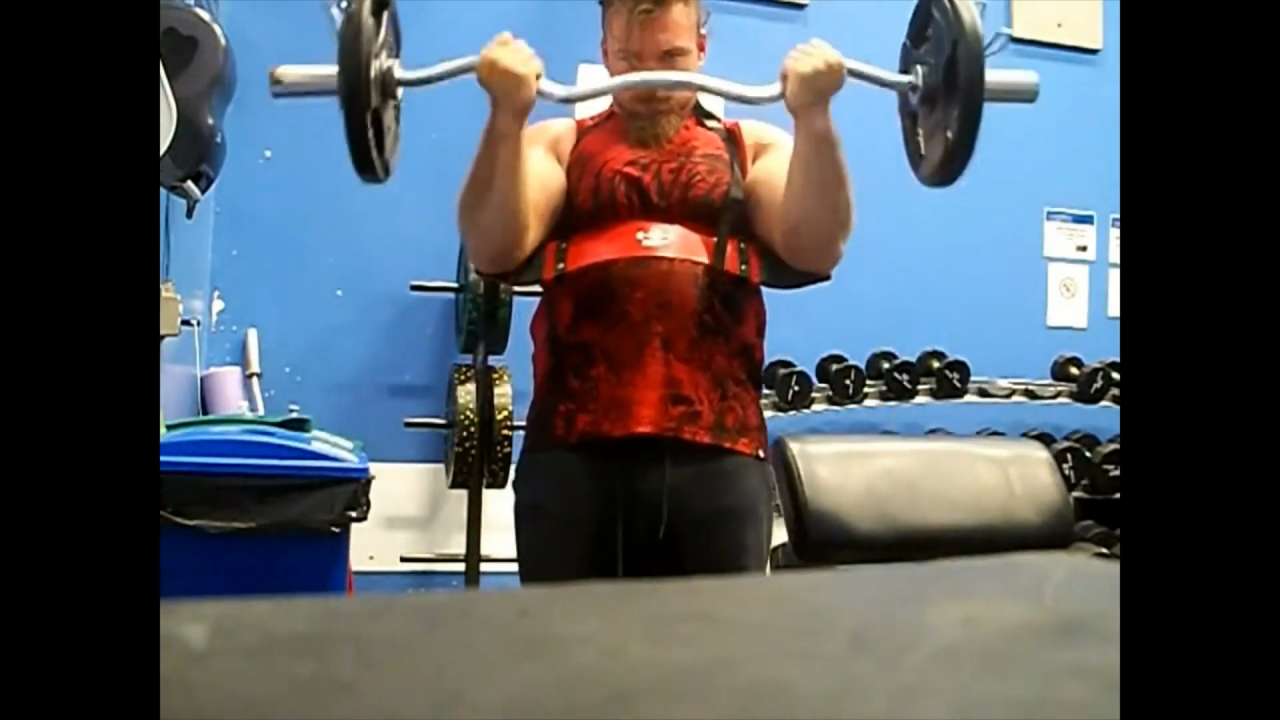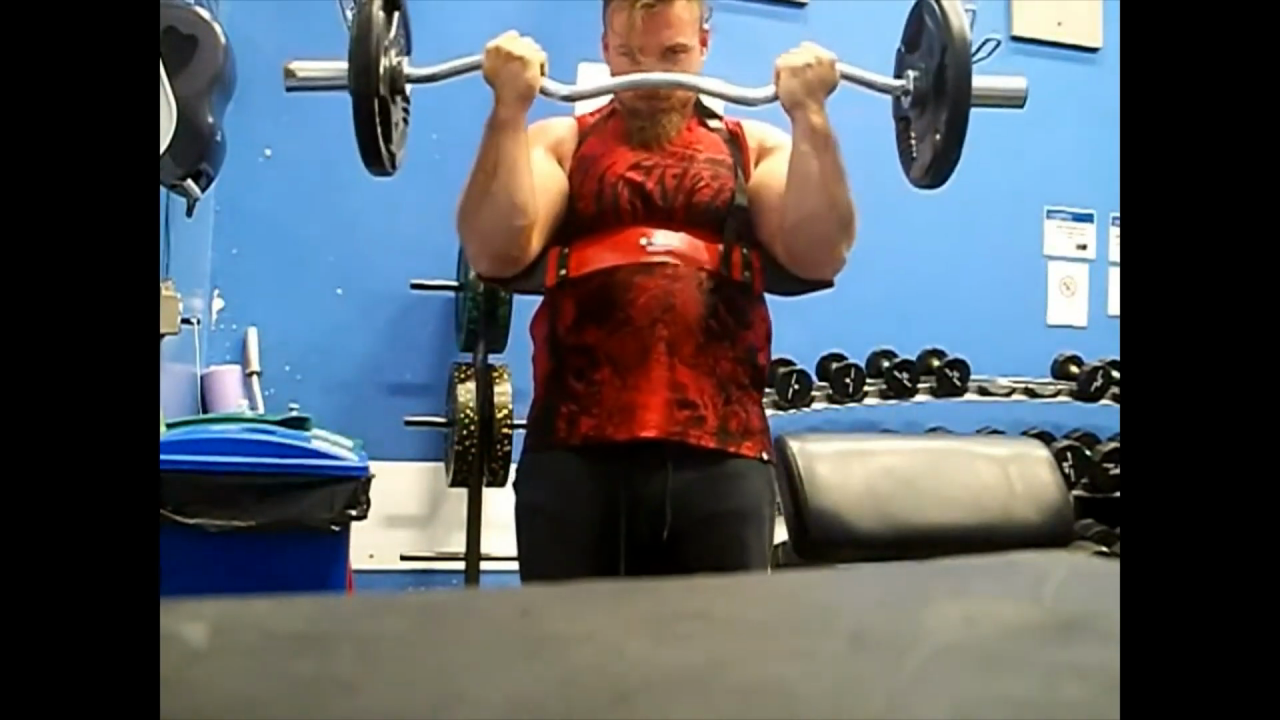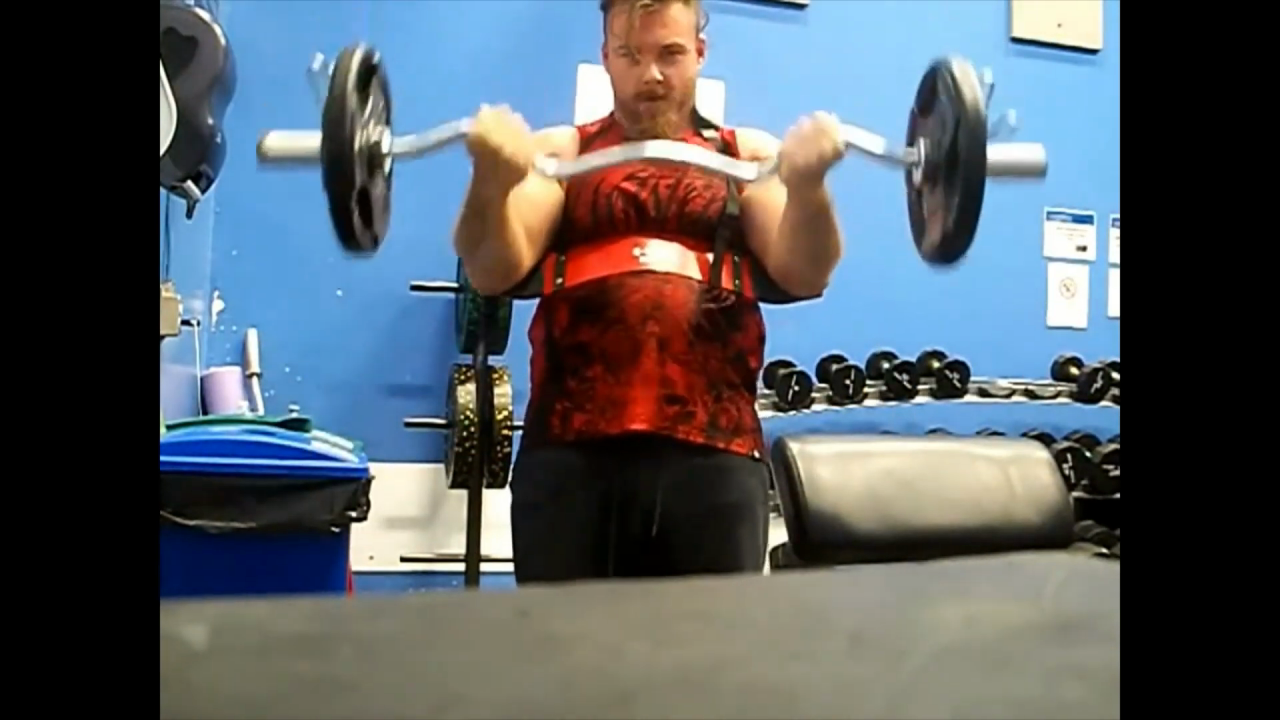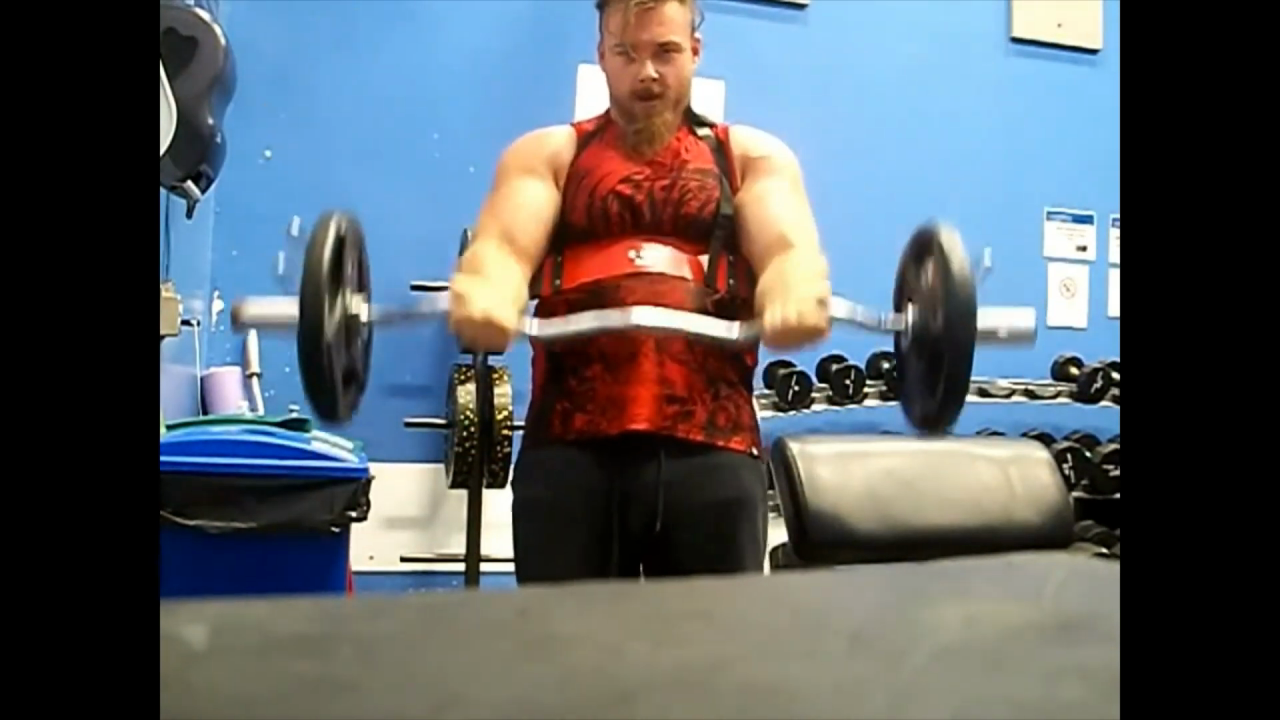
dt=0.3s
person 1, frame 1
left shoulder: (755, 145)
right shoulder: (555, 144)
left elbow: (816, 250)
right elbow: (493, 249)
left wrist: (814, 117)
right wrist: (508, 117)
left hip: (718, 447)
right hip: (574, 444)
person 1, frame 2
left shoulder: (758, 147)
right shoulder: (556, 143)
left elbow: (820, 256)
right elbow: (495, 253)
left wrist: (809, 112)
right wrist: (508, 106)
left hip: (720, 452)
right hip: (576, 448)
person 1, frame 3
left shoulder: (753, 156)
right shoulder: (554, 153)
left elbow: (806, 273)
right elbow: (492, 271)
left wrist: (806, 186)
right wrist: (492, 183)
left hip: (713, 449)
right hip: (571, 447)
person 1, frame 4
left shoulder: (753, 156)
right shoulder: (547, 154)
left elbow: (790, 251)
right elbow: (501, 249)
left wrist: (797, 302)
right wrist: (483, 299)
left hip: (711, 447)
right hip: (571, 445)
